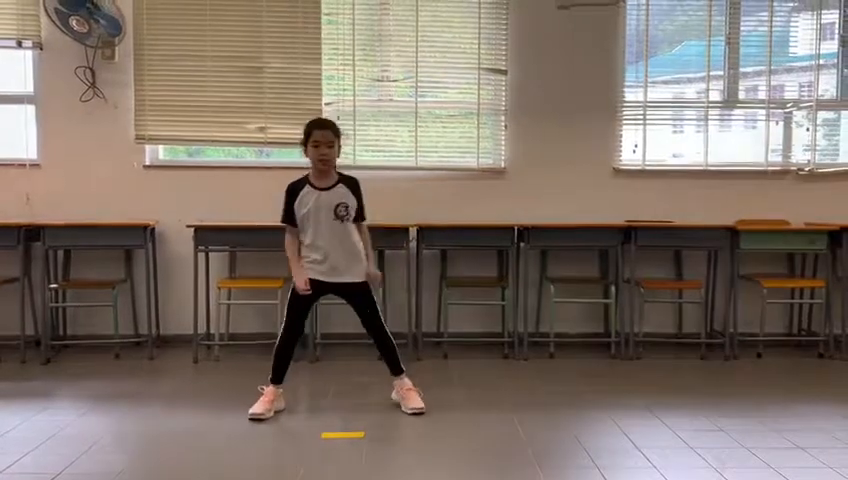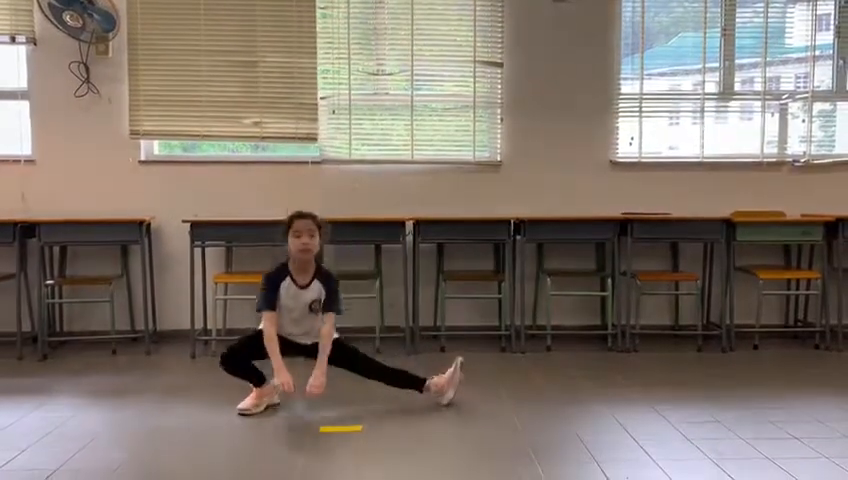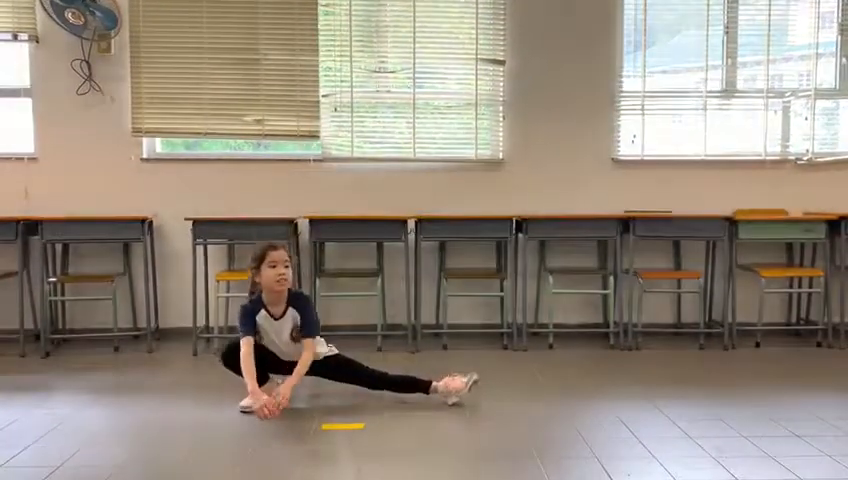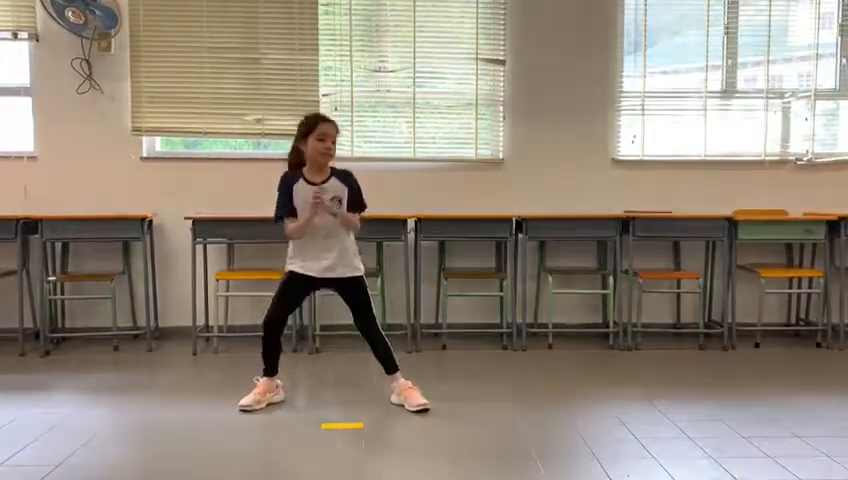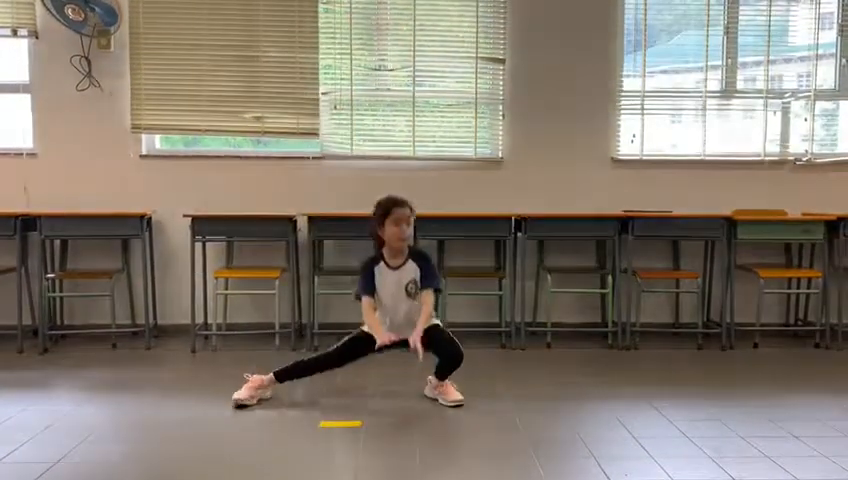
dt=1s
person 1, frame 1
left shoulder: (350, 186)
right shoulder: (296, 190)
right elbow: (291, 235)
left wrist: (370, 263)
right wrist: (297, 271)
left hip: (351, 274)
right hip: (312, 275)
left knee: (376, 327)
right knee: (290, 331)
left ankle: (402, 384)
right ankle: (273, 392)
person 1, frame 2
left shoulder: (327, 280)
right shoulder: (274, 278)
left elbow: (327, 326)
right elbow: (269, 325)
left wrist: (320, 371)
right wrist: (279, 370)
left hip: (316, 337)
right hip: (280, 336)
left knee: (367, 366)
right knee: (229, 359)
left ankle: (431, 386)
right ankle: (263, 389)
person 1, frame 3
left shoulder: (302, 302)
right shoulder: (250, 310)
left elbow: (308, 350)
right elbow: (246, 351)
left wrist: (289, 385)
right wrist: (255, 392)
left hip: (316, 357)
right hip: (277, 359)
left knee: (373, 378)
right knee: (230, 354)
left ankle: (439, 387)
right ankle: (266, 387)
person 1, frame 4
left shoulder: (345, 180)
right shoulder: (290, 183)
left elbow: (355, 226)
right elbow: (291, 233)
left wrist: (338, 213)
right wrist: (310, 215)
left hip: (344, 267)
right hip: (303, 267)
left knee: (368, 325)
right knee: (272, 323)
left ankle: (399, 384)
right ankle: (269, 384)
person 1, frame 5
left shoulder: (421, 260)
right shoulder: (371, 267)
left elbow: (428, 299)
right elbow: (367, 307)
left wrist: (418, 332)
right wrist: (380, 334)
left hip: (418, 325)
right hip: (380, 329)
left knee: (454, 353)
right knee: (328, 359)
left ankle: (438, 382)
right ankle: (264, 382)
